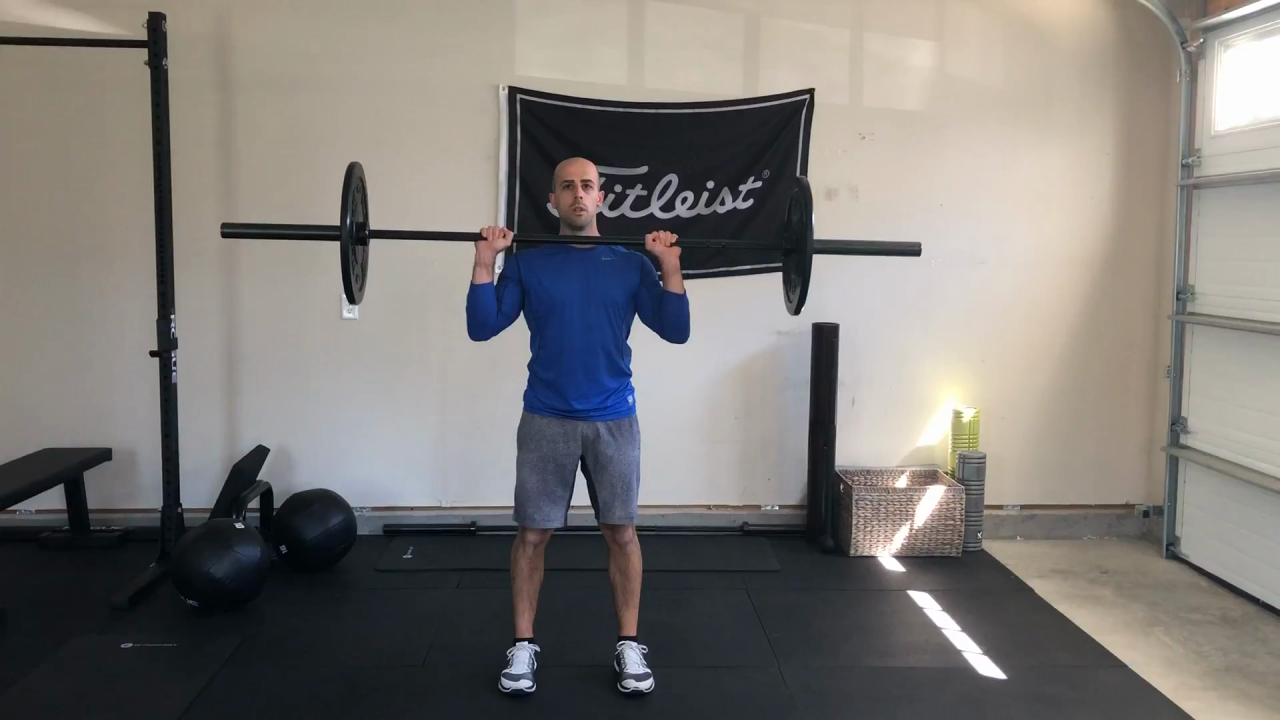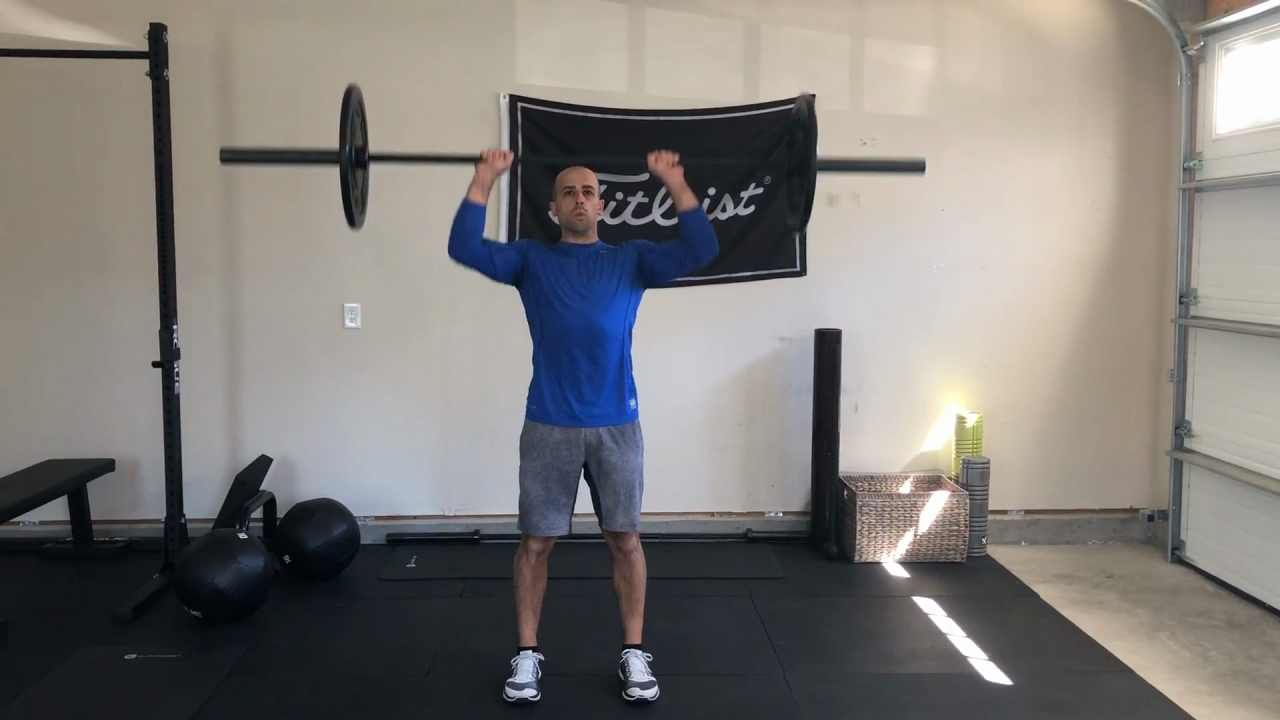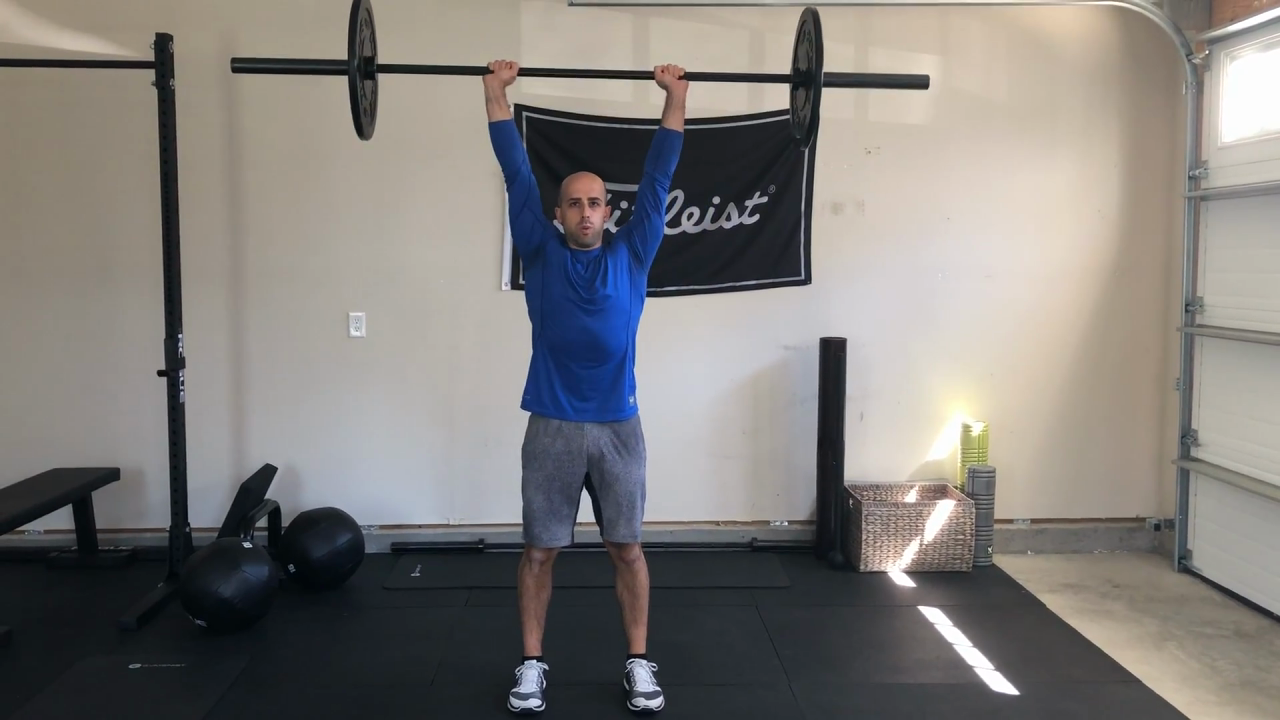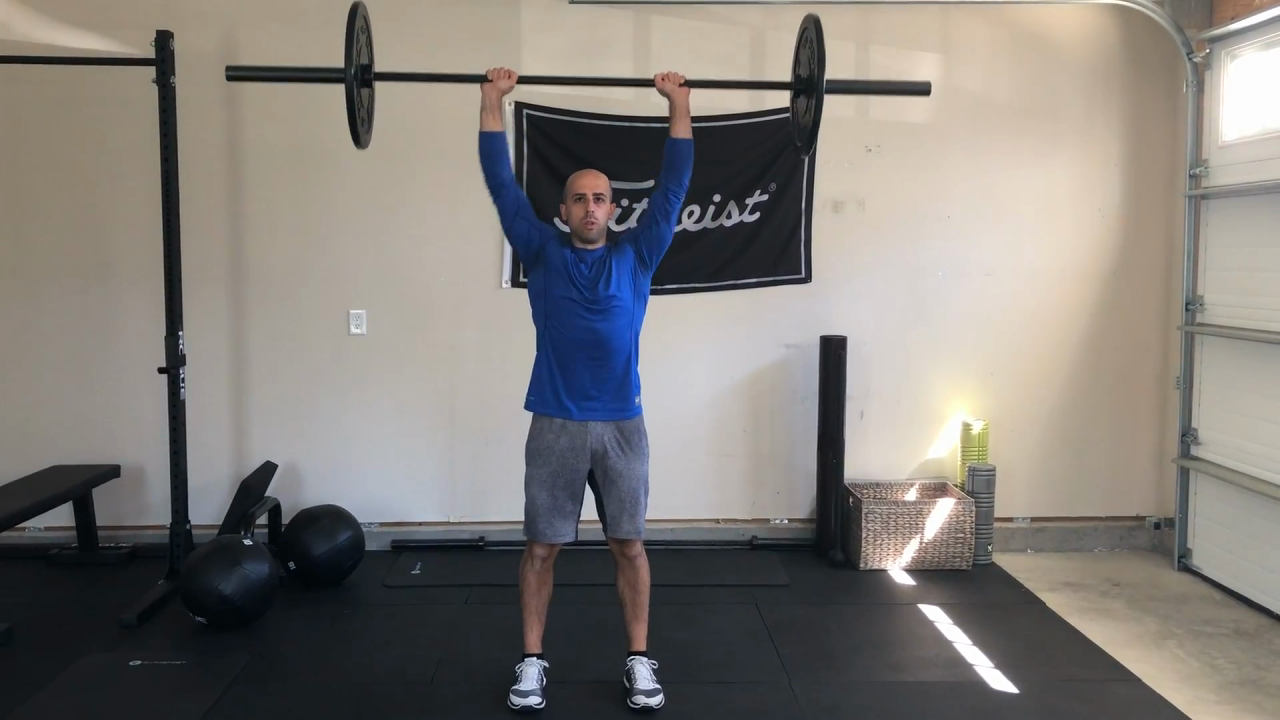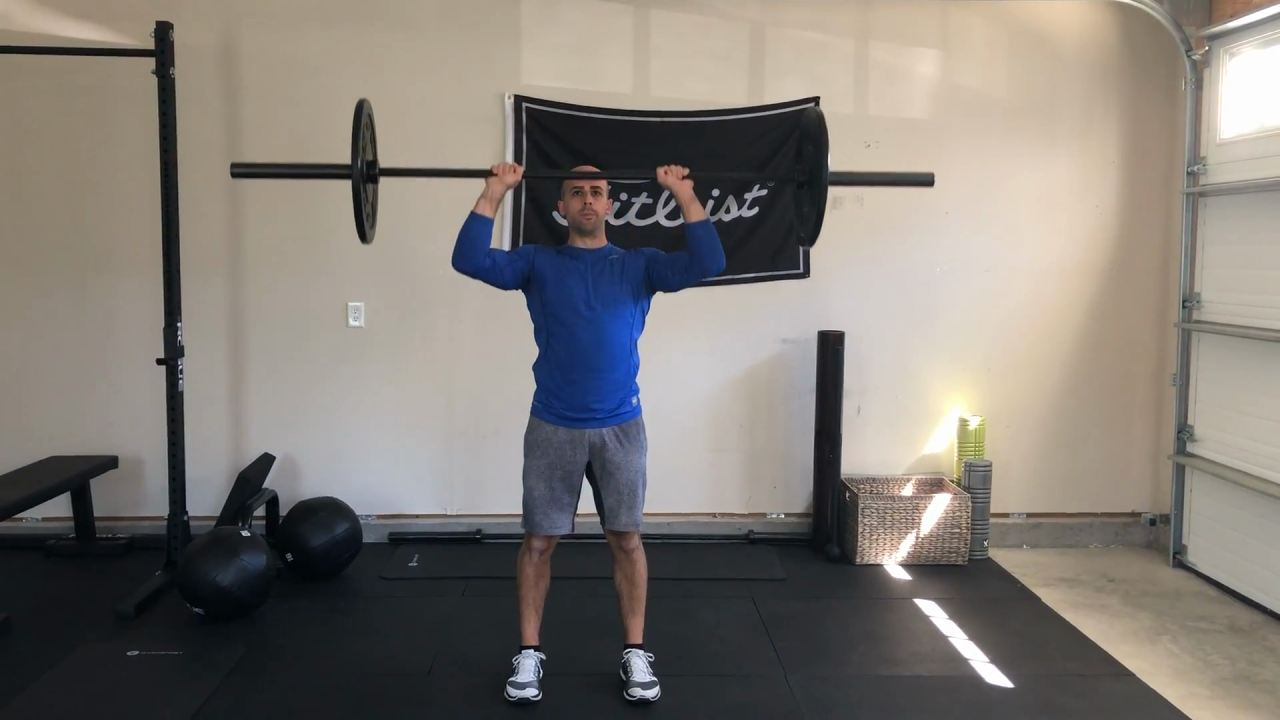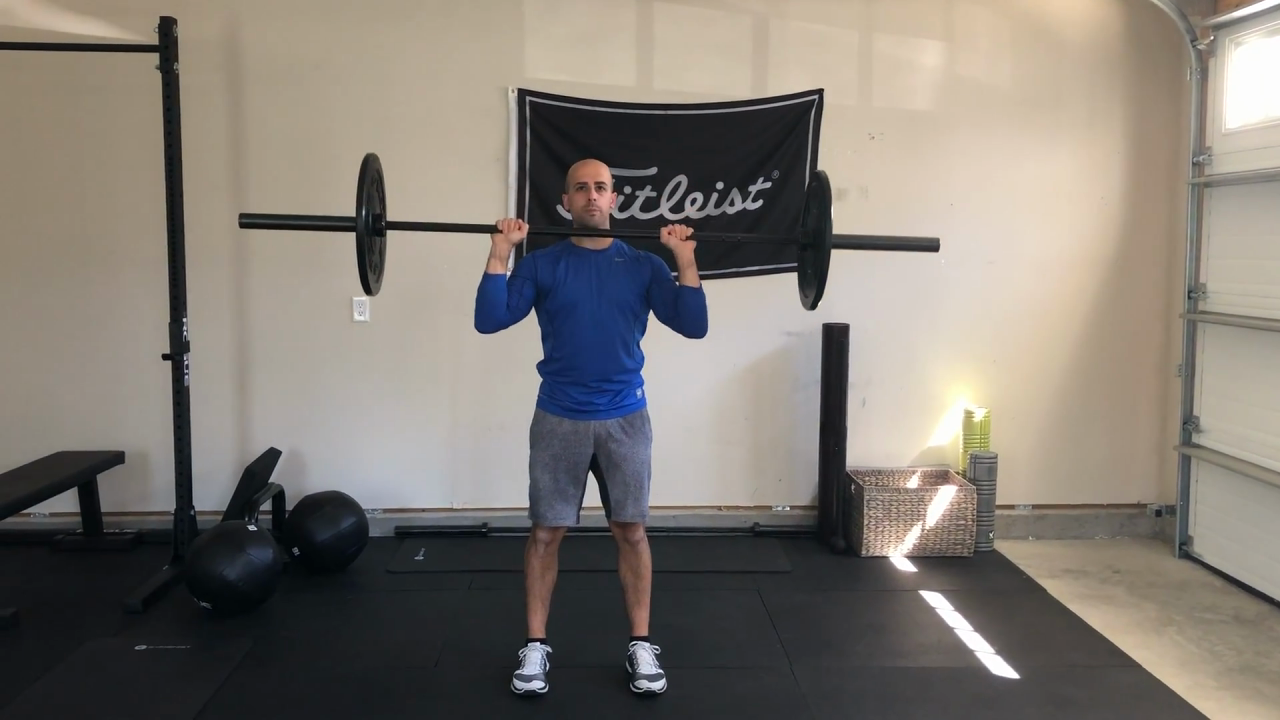
dt=0.7s
person 1, frame 1
left shoulder: (630, 264)
right shoulder: (528, 263)
left elbow: (677, 330)
right elbow: (481, 327)
left wrist: (670, 266)
right wrist: (484, 262)
left hip: (614, 420)
right hip: (545, 419)
left knee: (621, 533)
right knee: (532, 533)
left ankle: (628, 646)
right ankle: (523, 646)
person 1, frame 2
left shoulder: (632, 259)
right shoulder: (532, 259)
left elbow: (701, 247)
right elbow: (464, 246)
left wrist: (675, 184)
right wrist: (484, 180)
left hip: (617, 423)
right hip: (548, 424)
left knee: (625, 539)
right knee: (535, 542)
left ankle: (633, 653)
right ankle: (526, 654)
person 1, frame 3
left shoulder: (632, 253)
right shoulder: (539, 250)
left elbow: (659, 173)
right elbow: (514, 169)
left wrist: (675, 95)
right wrist: (495, 91)
left hip: (618, 429)
right hip: (551, 430)
left knee: (627, 549)
right knee: (538, 552)
left ankle: (638, 663)
right ankle: (532, 663)
person 1, frame 4
left shoulder: (637, 256)
right shoulder: (542, 254)
left elbow: (676, 183)
right elbow: (499, 181)
left wrist: (678, 105)
right wrist: (492, 100)
left hip: (622, 426)
right hip: (555, 427)
left knee: (629, 546)
right knee: (540, 548)
left ankle: (639, 662)
right ankle: (531, 662)
person 1, frame 5
left shoulder: (639, 265)
right shoulder: (537, 263)
left elbow: (707, 262)
right elbow: (469, 260)
left wrist: (684, 196)
right wrist: (493, 192)
left hip: (621, 426)
right hip: (552, 427)
left knee: (626, 539)
right knee: (538, 541)
left ankle: (635, 654)
right ankle: (528, 654)
person 1, frame 6
left shoulder: (644, 265)
right shoulder: (540, 264)
left elbow: (694, 326)
right elbow: (488, 320)
left wrist: (686, 259)
right wrist: (499, 254)
left hip: (625, 418)
right hip: (558, 418)
left knee: (631, 531)
right knee: (545, 533)
left ankle: (640, 646)
right ankle: (534, 647)
